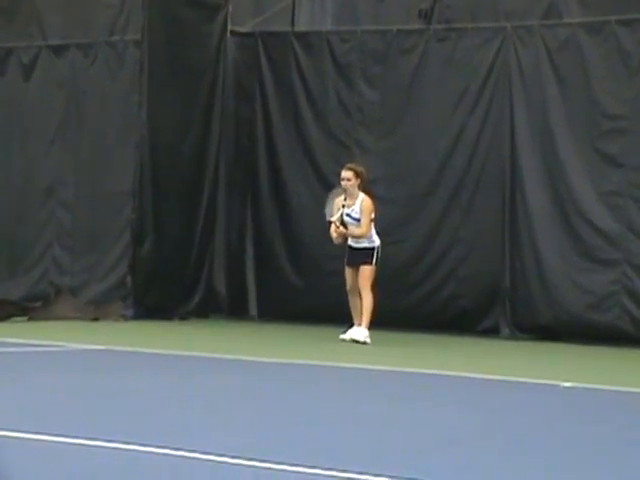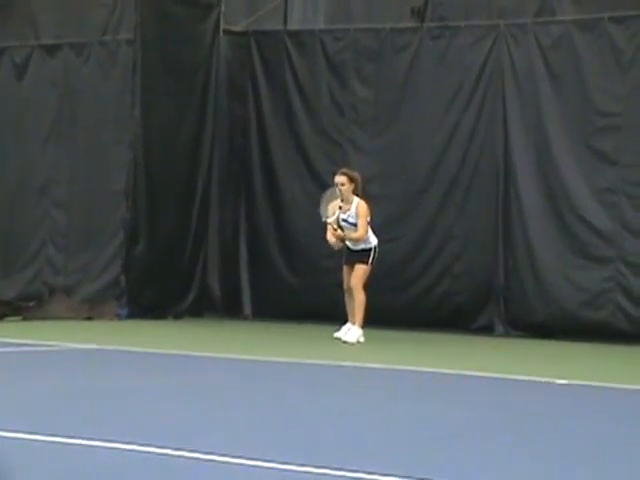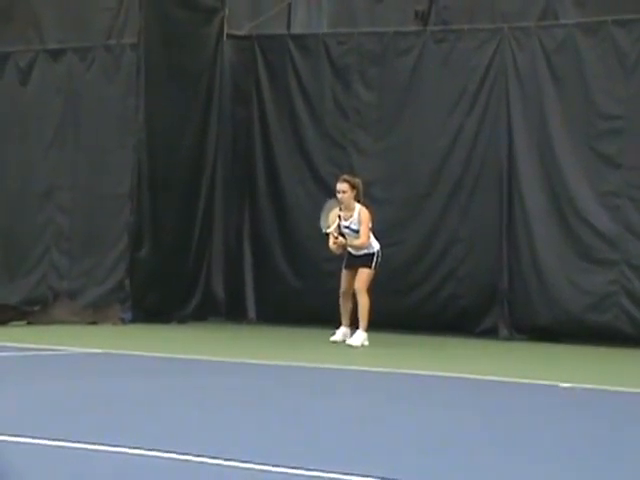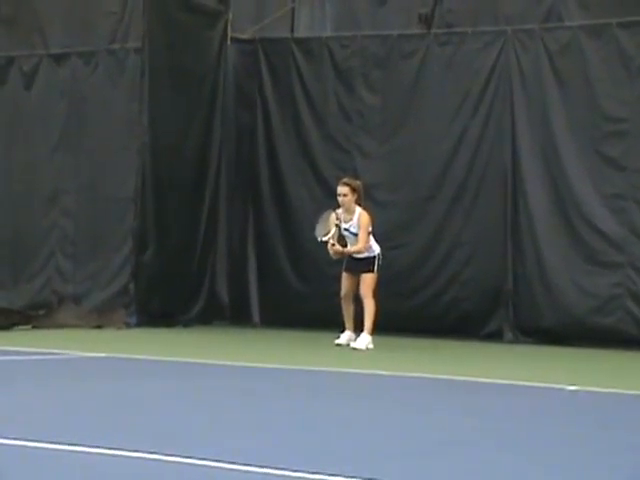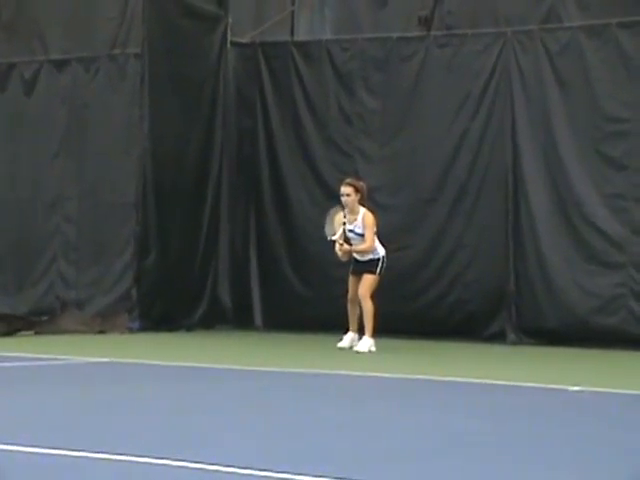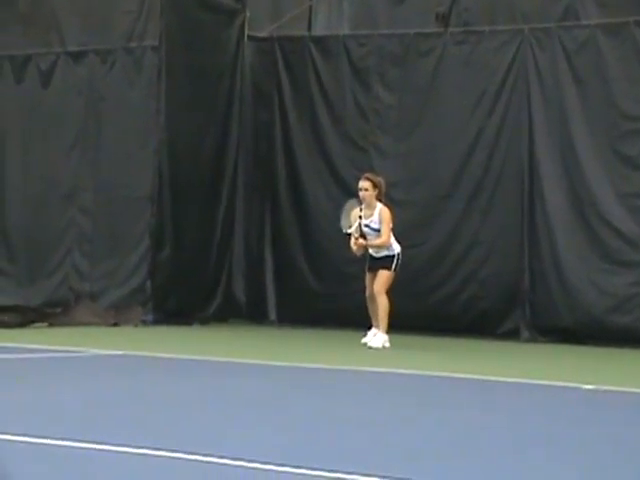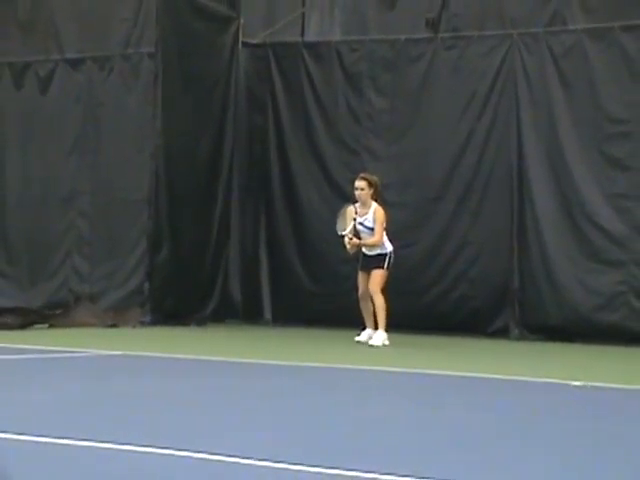
dt=0.4s
person 1, frame 1
left shoulder: (365, 202)
right shoulder: (339, 202)
left elbow: (364, 232)
right elbow: (334, 227)
left wrist: (346, 232)
right wrist: (336, 235)
left hip: (369, 248)
right hip: (352, 248)
left knee: (364, 287)
right knee: (351, 289)
left ankle: (364, 331)
right ankle: (357, 326)
person 1, frame 2
left shoulder: (361, 206)
right shoulder: (334, 206)
left elbow: (362, 235)
right elbow: (330, 233)
left wrist: (343, 236)
right wrist: (334, 240)
left hip: (367, 248)
right hip: (350, 248)
left knee: (356, 284)
right knee: (347, 287)
left ankle: (358, 330)
right ankle: (350, 324)
person 1, frame 3
left shoulder: (362, 213)
right shoulder: (335, 213)
left elbow: (364, 242)
right elbow: (332, 240)
left wrist: (345, 243)
right wrist: (335, 246)
left hip: (369, 253)
right hip: (351, 254)
left knee: (360, 288)
right knee: (344, 291)
left ankle: (362, 333)
right ankle: (345, 329)
person 1, frame 4
left shoulder: (363, 216)
right shoulder: (336, 215)
left elbow: (362, 247)
right elbow: (332, 241)
left wrist: (343, 251)
right wrist: (333, 249)
left hip: (370, 257)
right hip: (352, 257)
left knee: (366, 293)
right knee: (345, 295)
left ankle: (366, 336)
right ankle: (349, 332)
person 1, frame 5
left shoulder: (366, 216)
left elbow: (369, 245)
right elbow: (338, 243)
left wrist: (350, 249)
right wrist: (341, 251)
left hip: (374, 258)
right hip: (357, 259)
left knee: (363, 294)
right knee: (352, 297)
left ankle: (368, 339)
right ankle: (352, 334)
person 1, frame 6
left shoulder: (383, 212)
right shoulder: (357, 212)
left elbow: (385, 241)
right elbow: (354, 237)
left wrist: (365, 243)
right wrist: (356, 246)
left hip: (390, 255)
right hip: (373, 255)
left knee: (379, 290)
right knee: (369, 294)
left ankle: (383, 335)
right ankle: (375, 329)
person 1, frame 7
left shoulder: (378, 211)
right shoulder: (352, 210)
left elbow: (378, 240)
right elbow: (349, 234)
left wrist: (359, 243)
right wrist: (350, 243)
left hip: (382, 254)
right hip: (366, 254)
left knee: (374, 289)
right knee: (362, 293)
left ankle: (381, 333)
right ankle: (370, 330)
